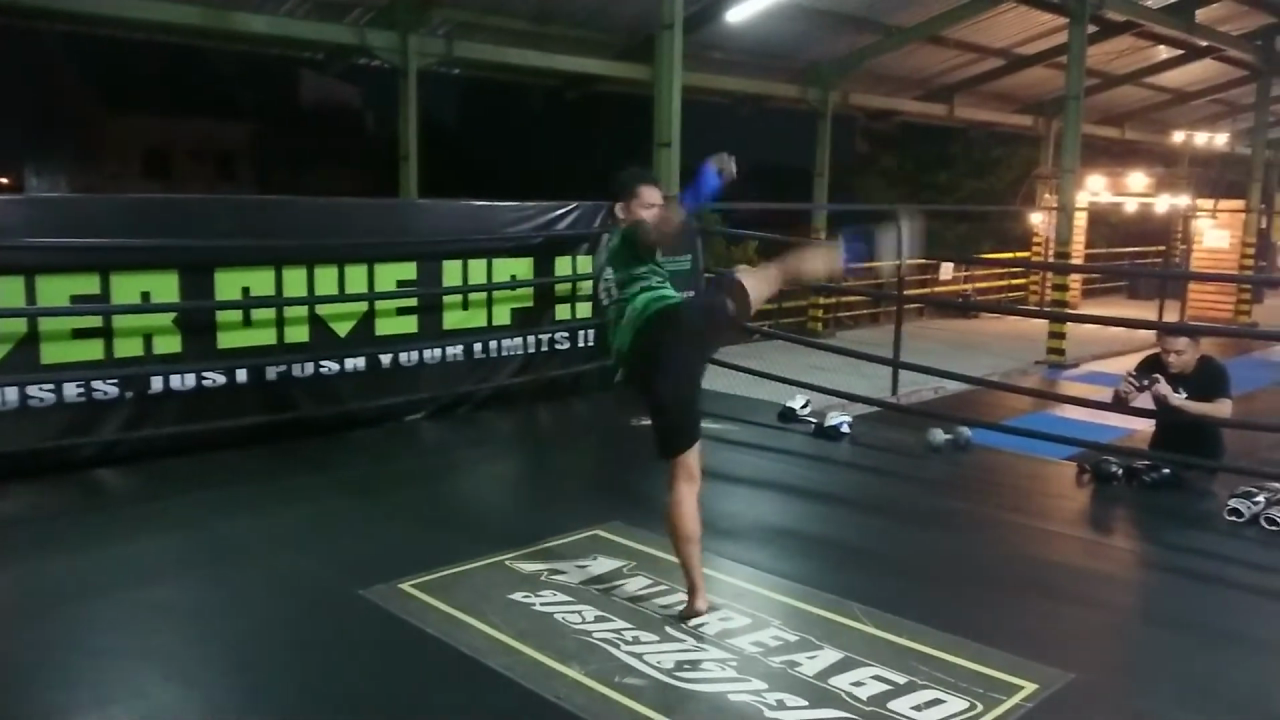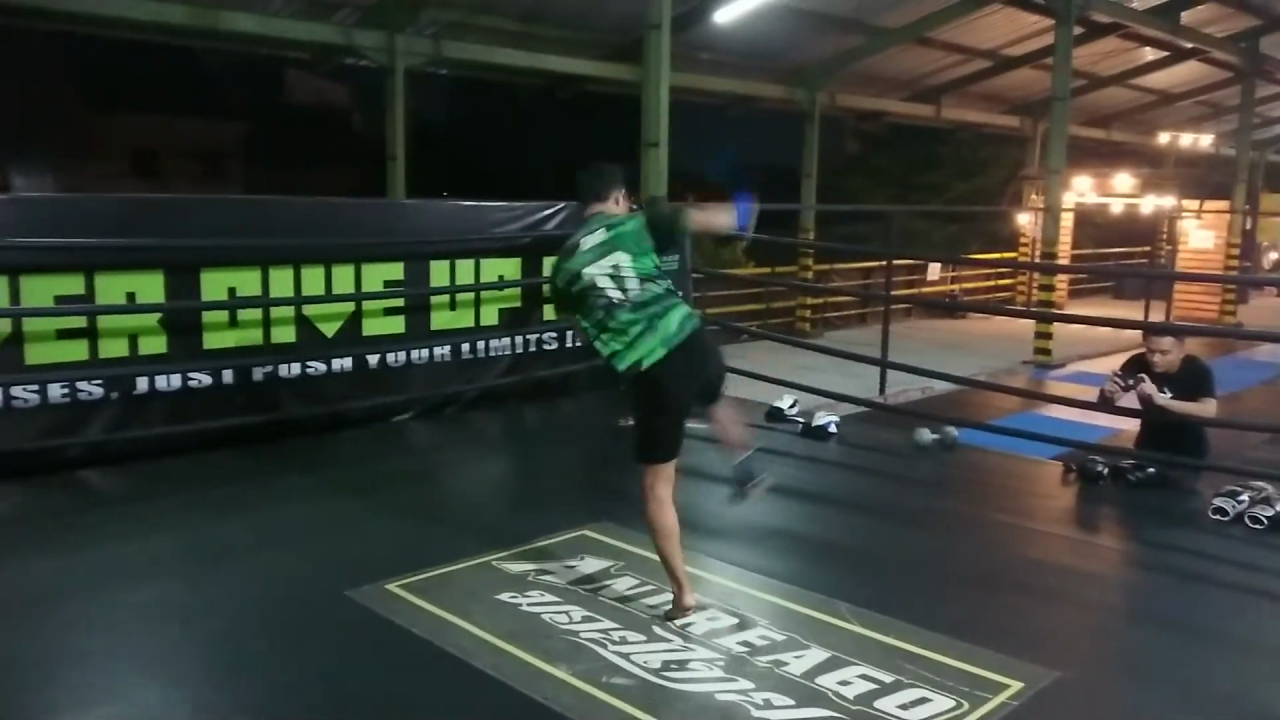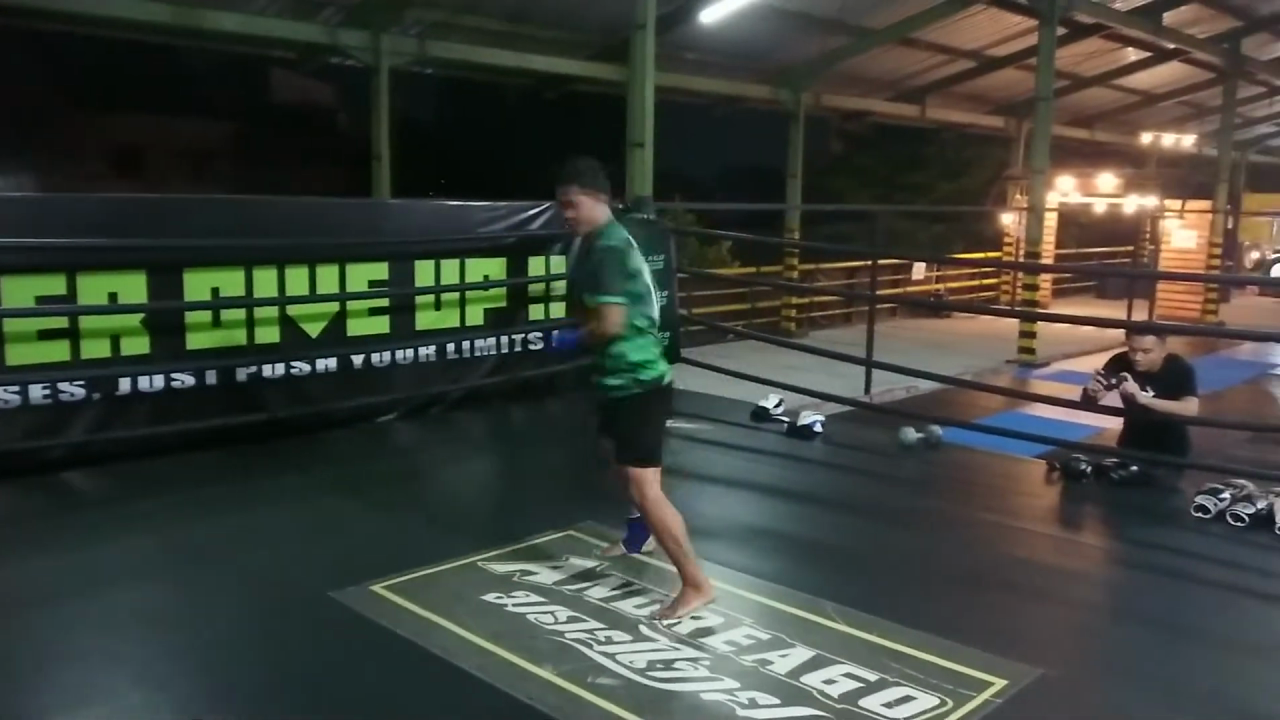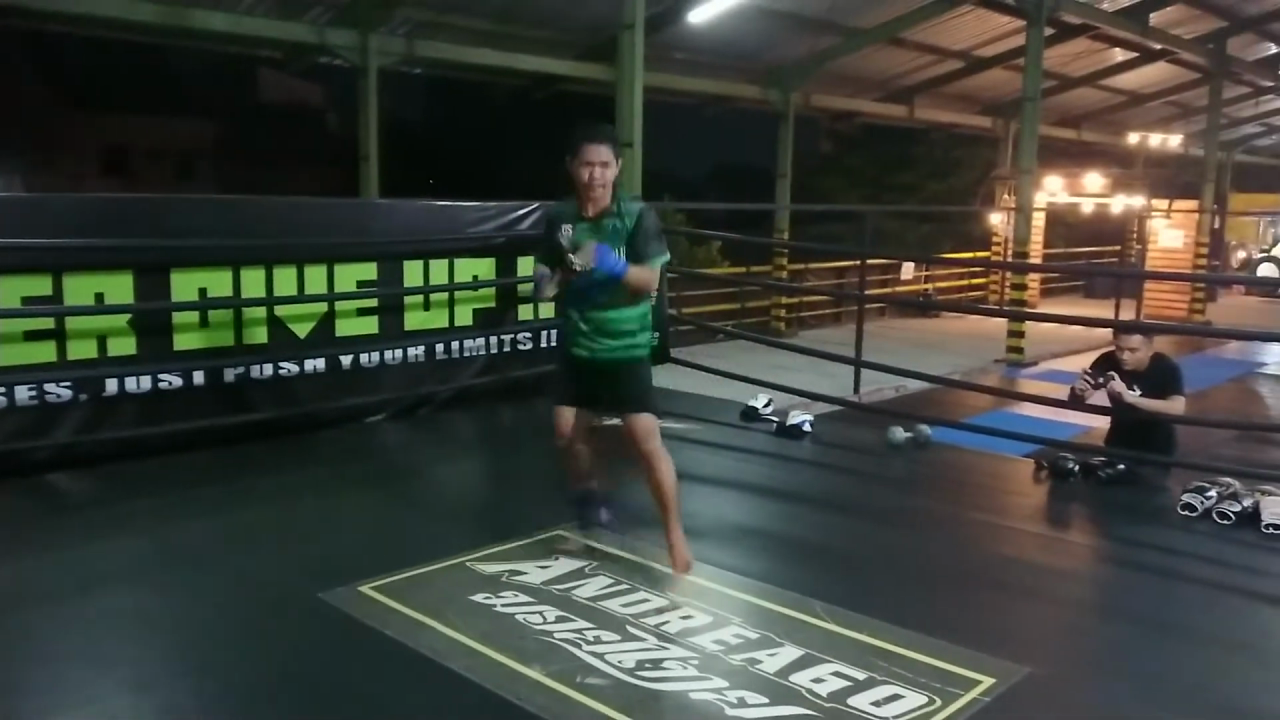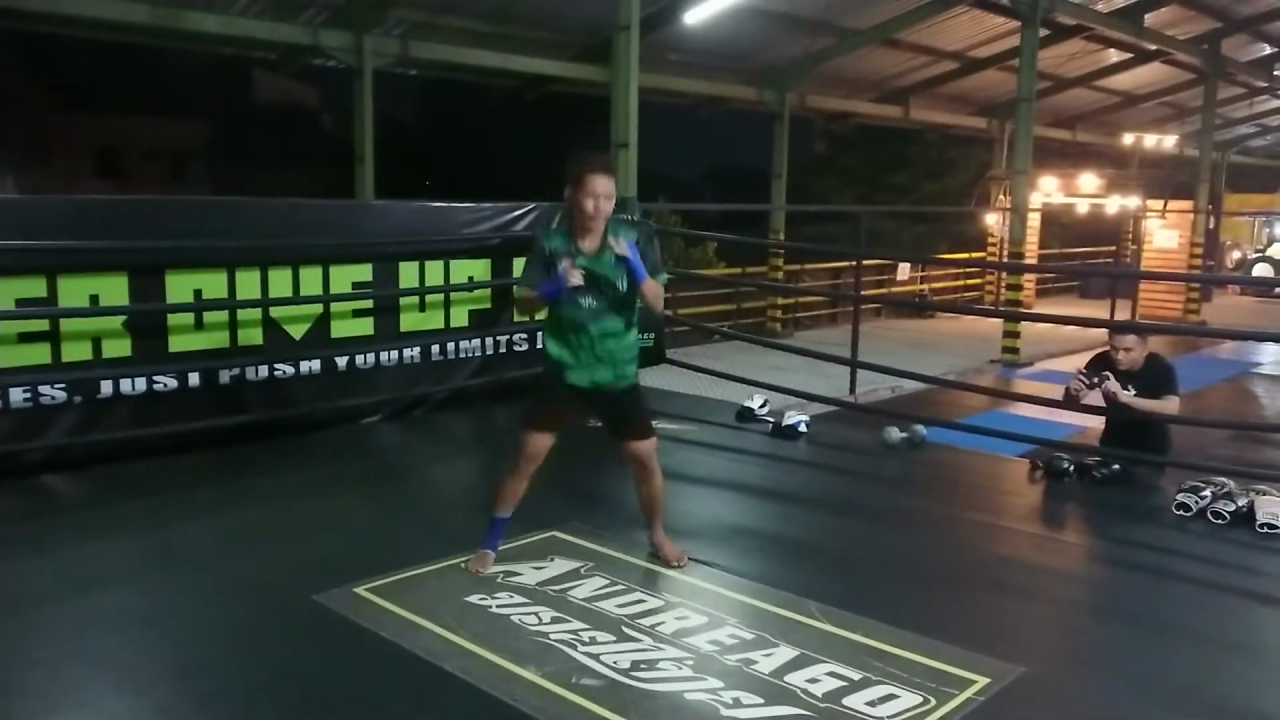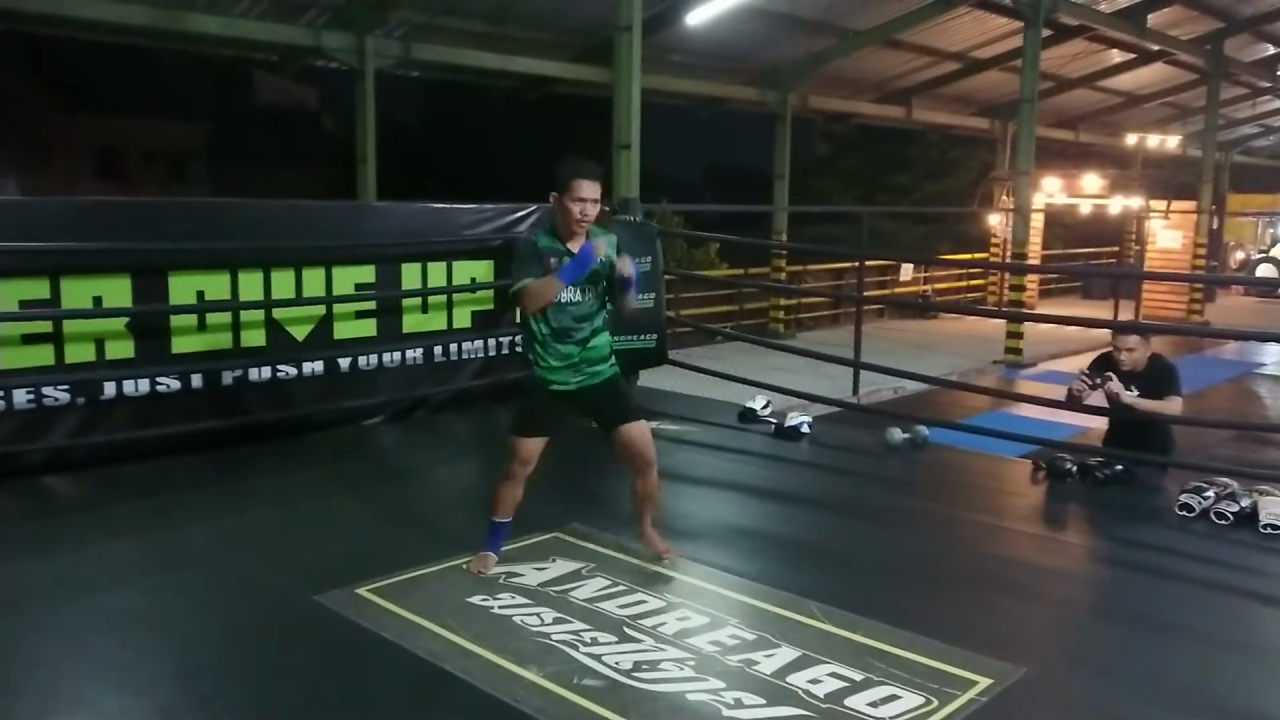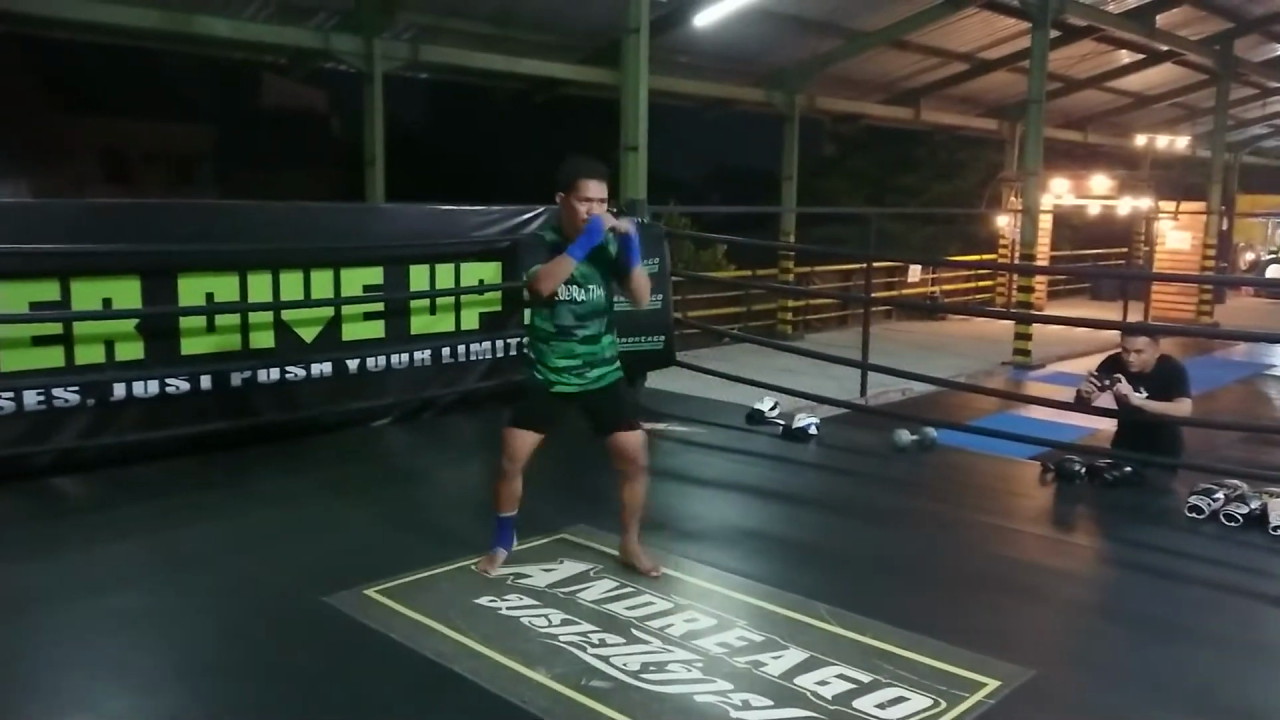
dt=0.2s
person 1, frame 1
left shoulder: (611, 263)
right shoulder: (624, 238)
right elbow: (659, 231)
right wrist: (700, 191)
left hip: (646, 363)
right hip: (673, 328)
left knee: (684, 479)
right knee: (774, 272)
left ankle: (696, 593)
right ankle: (847, 255)
person 1, frame 2
left shoulder: (563, 264)
right shoulder: (634, 224)
left elbow: (574, 321)
right elbow: (704, 220)
right wrist: (739, 213)
left hip: (649, 376)
right hip: (687, 346)
left knee: (657, 487)
right knee: (714, 404)
left ankle: (682, 591)
right ankle: (747, 467)
person 1, frame 3
left shoulder: (602, 249)
right shoulder: (617, 240)
left elbow: (610, 324)
left wrist: (571, 337)
right wrist: (588, 327)
left hip: (632, 382)
right hip: (631, 377)
left knee: (645, 485)
right knee: (624, 457)
left ankle: (695, 582)
right ankle: (642, 531)
person 1, frame 4
left shoulder: (638, 216)
right shoulder: (559, 218)
left elbow: (650, 280)
right elbow: (551, 270)
left wrist: (608, 264)
right wrist: (545, 279)
left hip: (625, 348)
right hip: (579, 346)
left knee: (645, 439)
right knee: (567, 434)
left ankle: (675, 534)
right ankle: (590, 505)
person 1, frame 5
left shoulder: (633, 240)
right shoulder: (549, 246)
left elbow: (656, 303)
right elbow: (524, 302)
left wrist: (633, 266)
right wrist: (554, 286)
left hip: (616, 375)
right hip: (565, 373)
left knee: (646, 459)
right knee: (527, 459)
left ankle: (658, 536)
right ankle: (493, 539)
person 1, frame 6
left shoulder: (607, 244)
right shoulder: (533, 246)
left elbow: (624, 306)
right elbow: (527, 302)
left wrist: (625, 280)
right wrist: (576, 267)
left hip: (600, 374)
right hip: (550, 379)
left knee: (643, 454)
right knee: (519, 463)
left ankle: (647, 529)
right ankle: (494, 543)
person 1, frame 7
left shoulder: (610, 242)
right shoulder: (542, 242)
left elbow: (640, 298)
right elbow: (542, 286)
left wrist: (631, 247)
right wrist: (584, 242)
left hip: (602, 376)
right hip: (549, 378)
left knee: (634, 459)
right knee: (512, 459)
left ankle: (630, 543)
right ankle: (502, 541)
